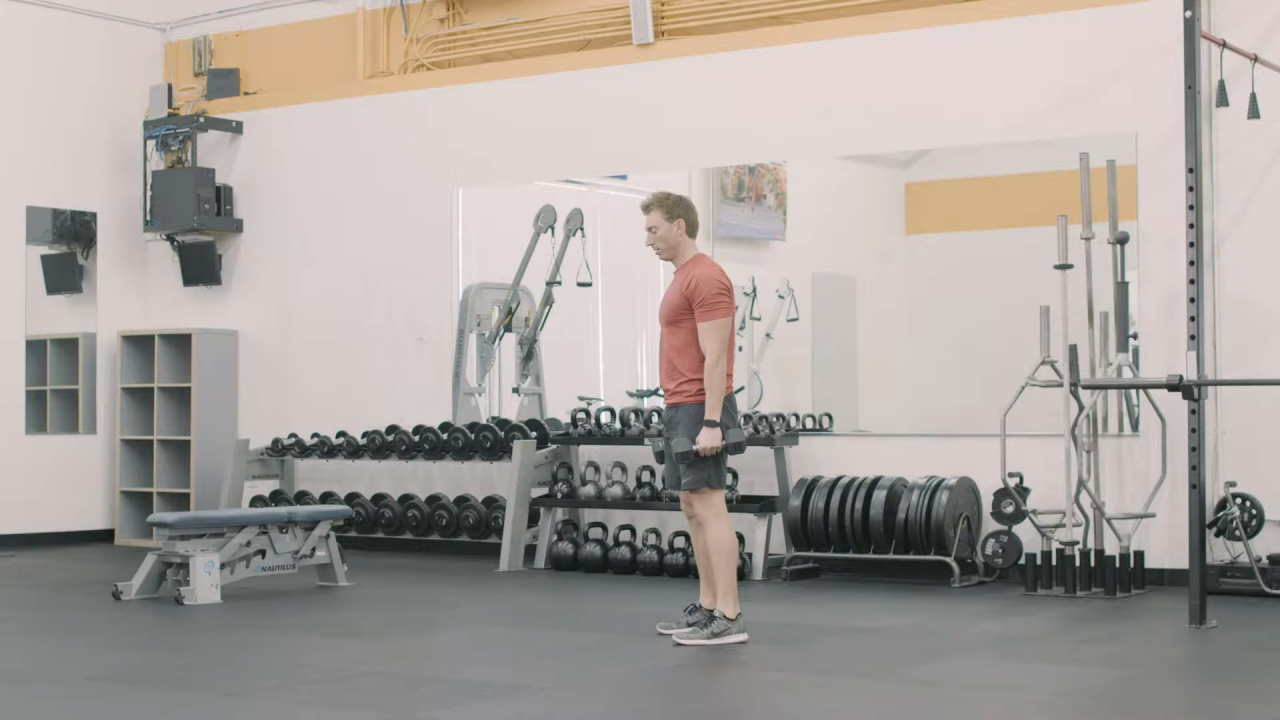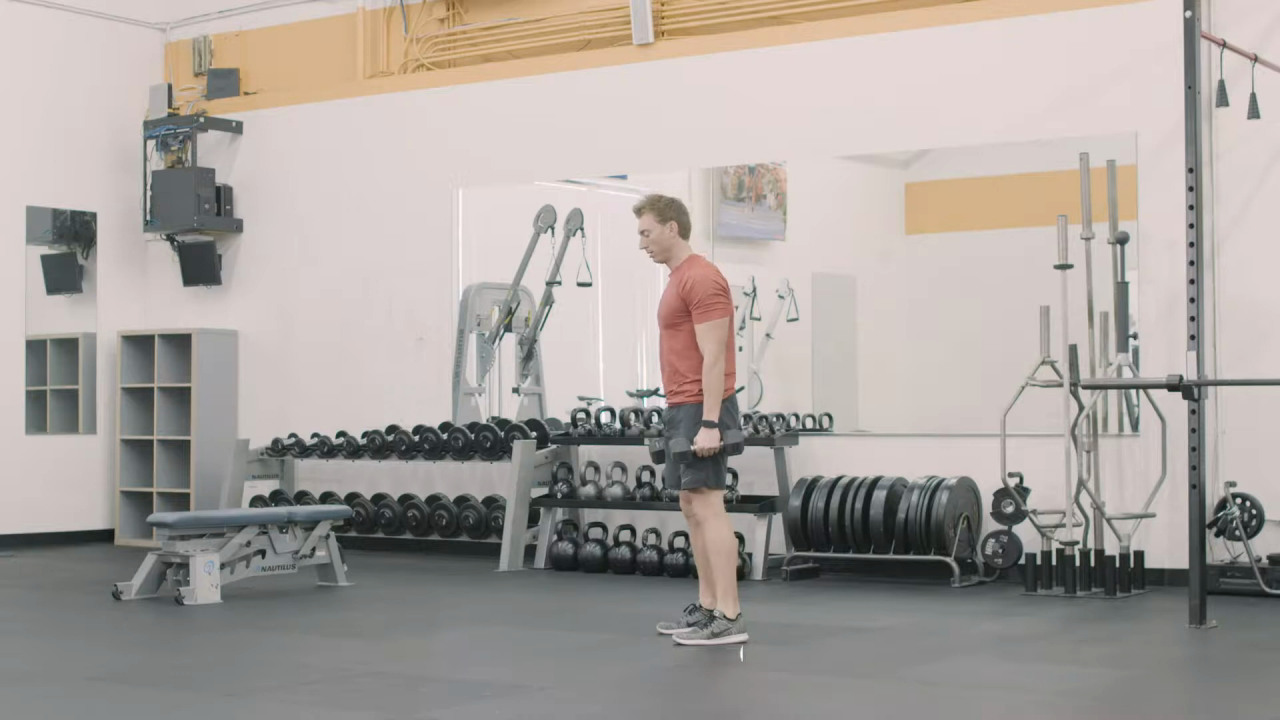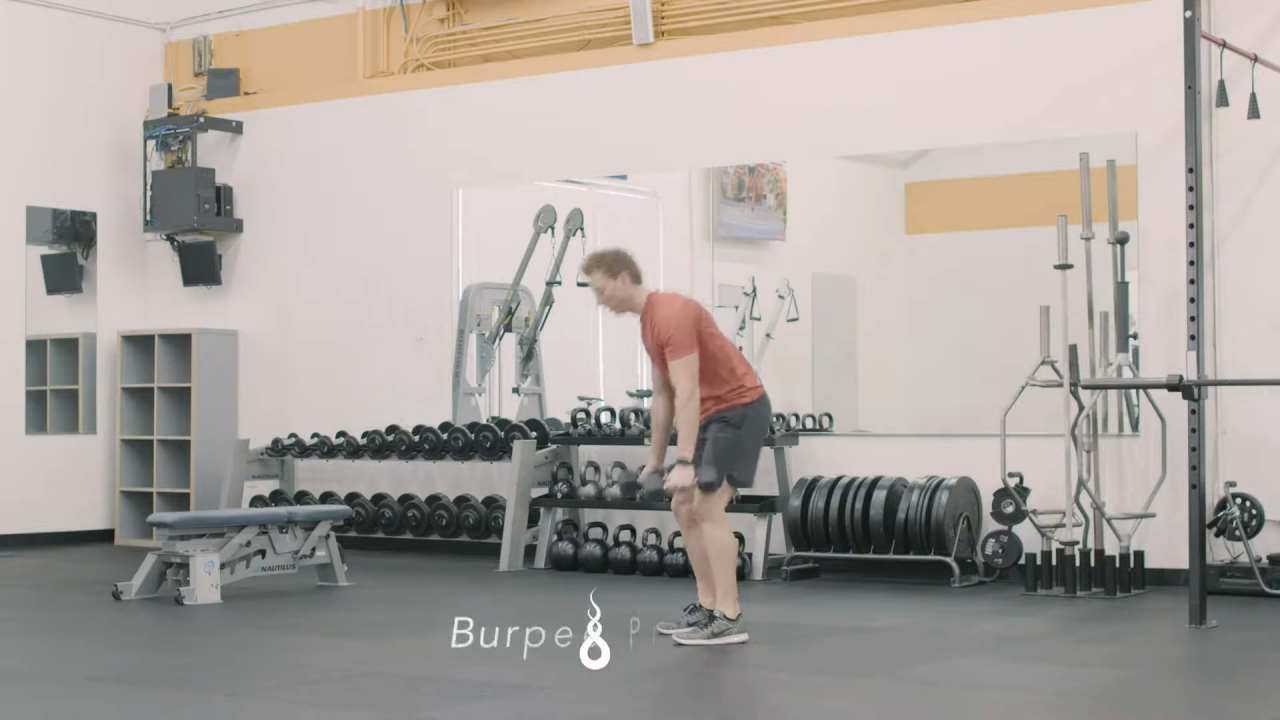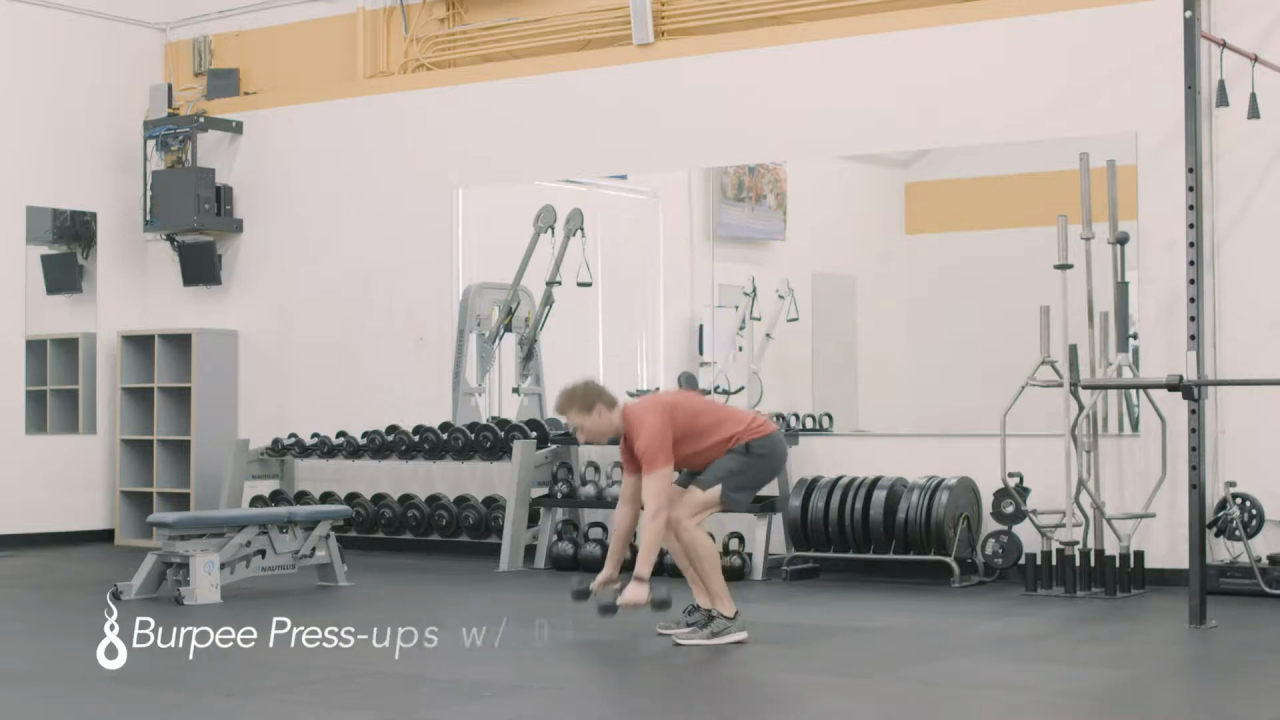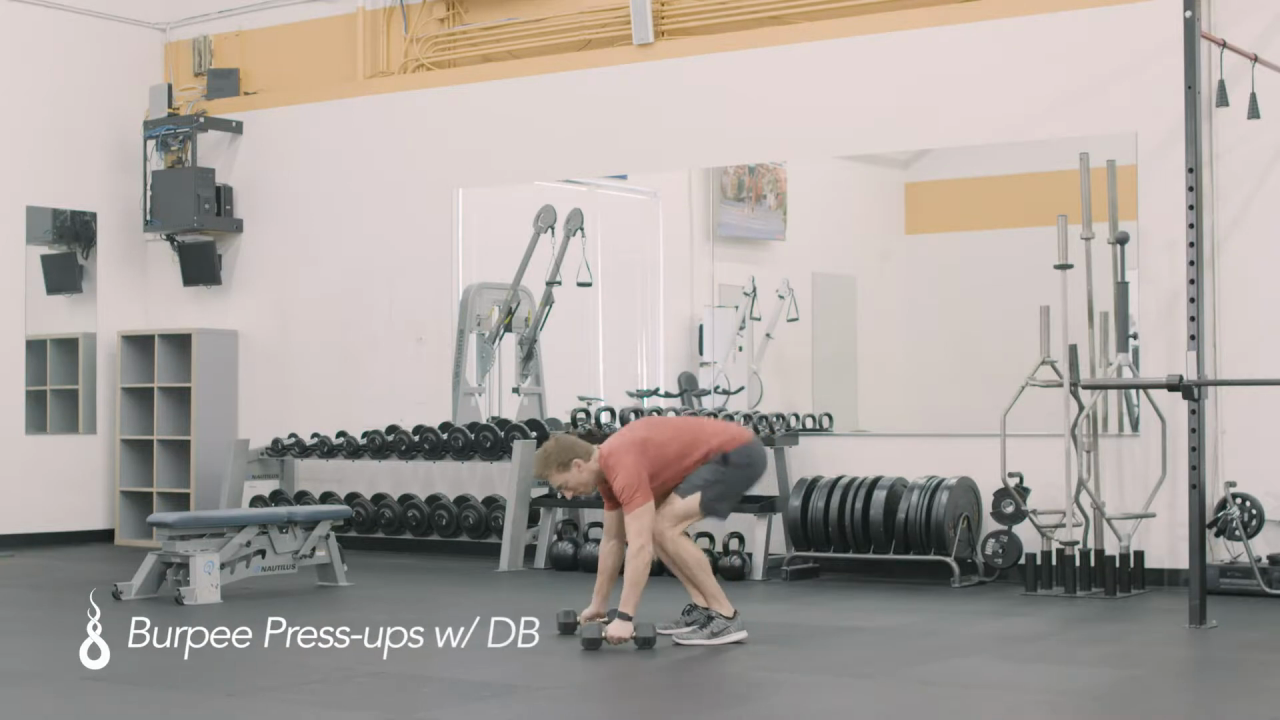
dt=0.3s
person 1, frame 1
left shoulder: (705, 278)
right shoulder: (683, 279)
left elbow: (715, 358)
left wrist: (711, 423)
left hip: (701, 411)
right hip: (682, 410)
left knee: (709, 509)
right knee: (693, 510)
left ankle: (729, 618)
right ankle: (708, 607)
person 1, frame 2
left shoulder: (702, 278)
right shoulder: (679, 280)
left elbow: (713, 359)
left wrist: (709, 424)
left hip: (704, 410)
right hip: (685, 408)
left knee: (707, 507)
right knee: (693, 509)
left ankle: (728, 618)
right ankle: (707, 608)
person 1, frame 3
left shoulder: (671, 315)
right shoulder: (649, 321)
left elbow: (688, 394)
right elbow: (664, 396)
left wrist: (684, 463)
right wrist: (655, 458)
left hip: (739, 409)
right hip: (716, 413)
left knee: (706, 506)
right knee: (684, 505)
left ankle: (728, 618)
right ankle: (706, 608)
person 1, frame 4
left shoulder: (648, 426)
right shoulder: (630, 429)
left elbow: (654, 510)
right elbow: (627, 507)
left wrist: (639, 580)
right wrist: (611, 568)
left hip: (759, 447)
right hip: (746, 447)
left knee: (679, 516)
right knee: (670, 514)
left ankle: (726, 617)
right ankle: (706, 607)
person 1, frame 5
left shoulder: (624, 467)
right shoulder: (607, 466)
left elbow: (639, 548)
right elbow: (612, 541)
left wrist: (624, 618)
right wrist: (597, 604)
left hip: (739, 454)
right hip: (728, 454)
left knee: (663, 526)
right knee: (650, 527)
left ankle: (724, 617)
right ankle: (703, 608)
